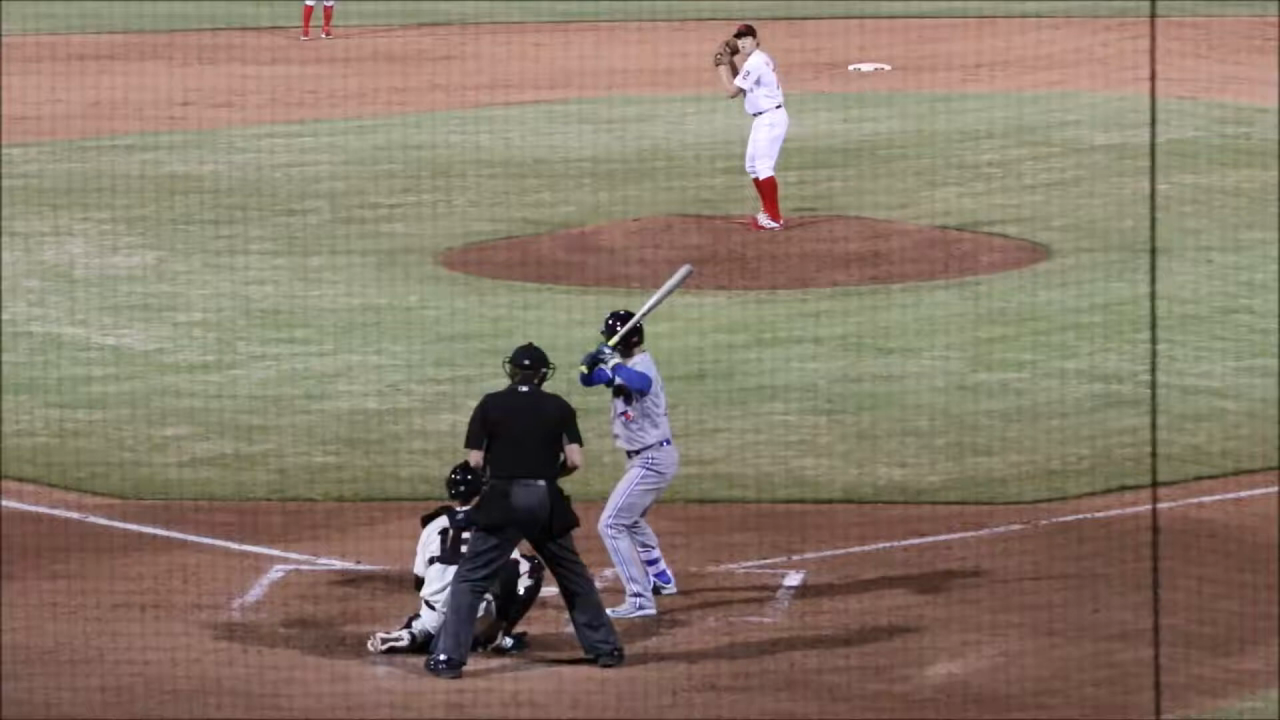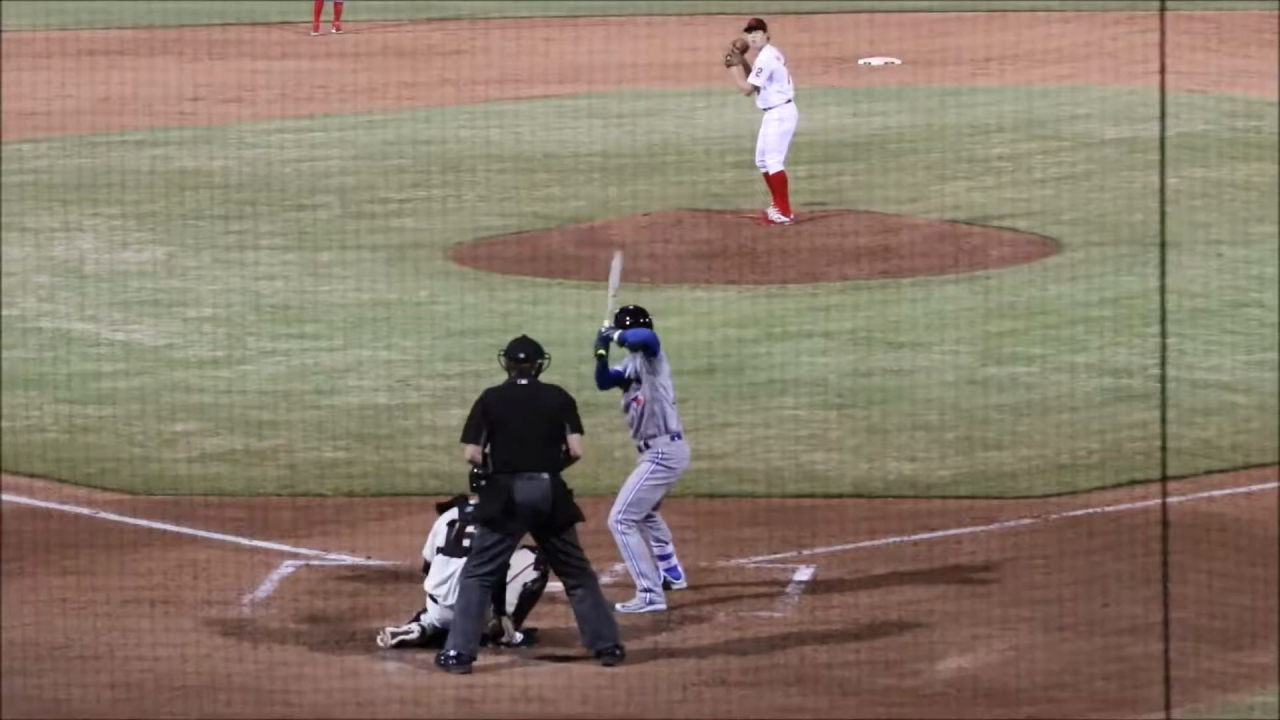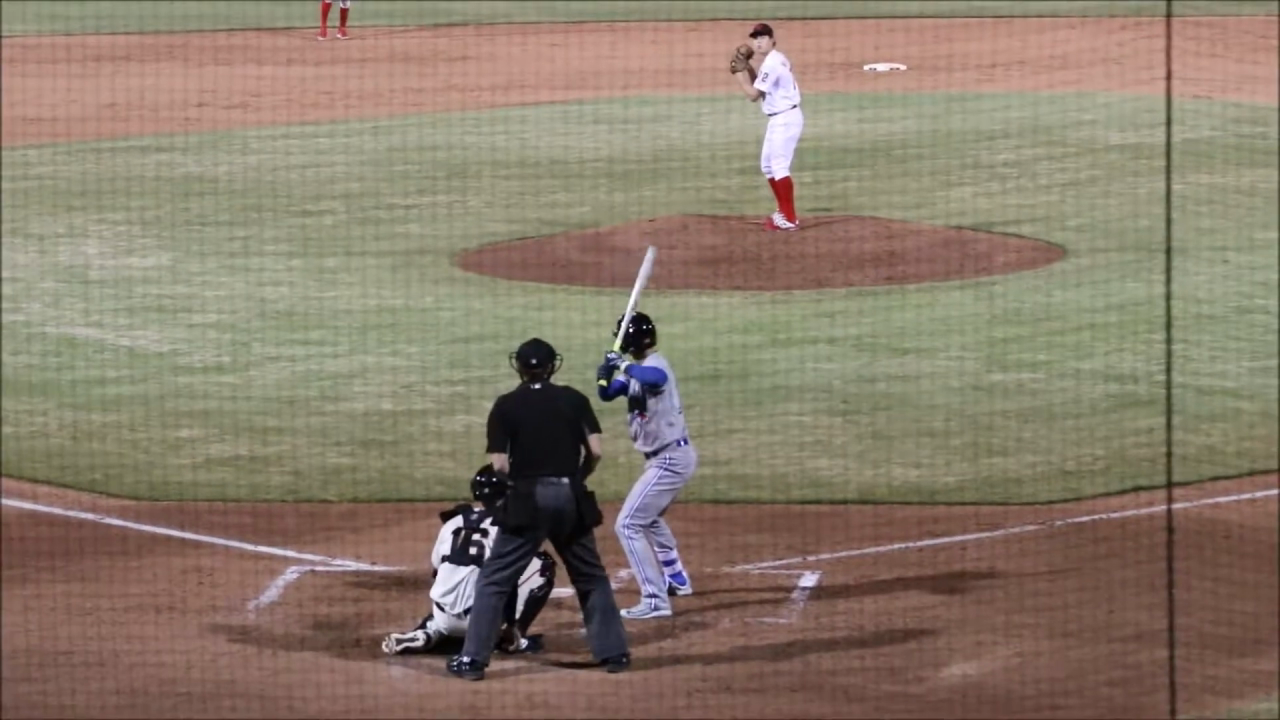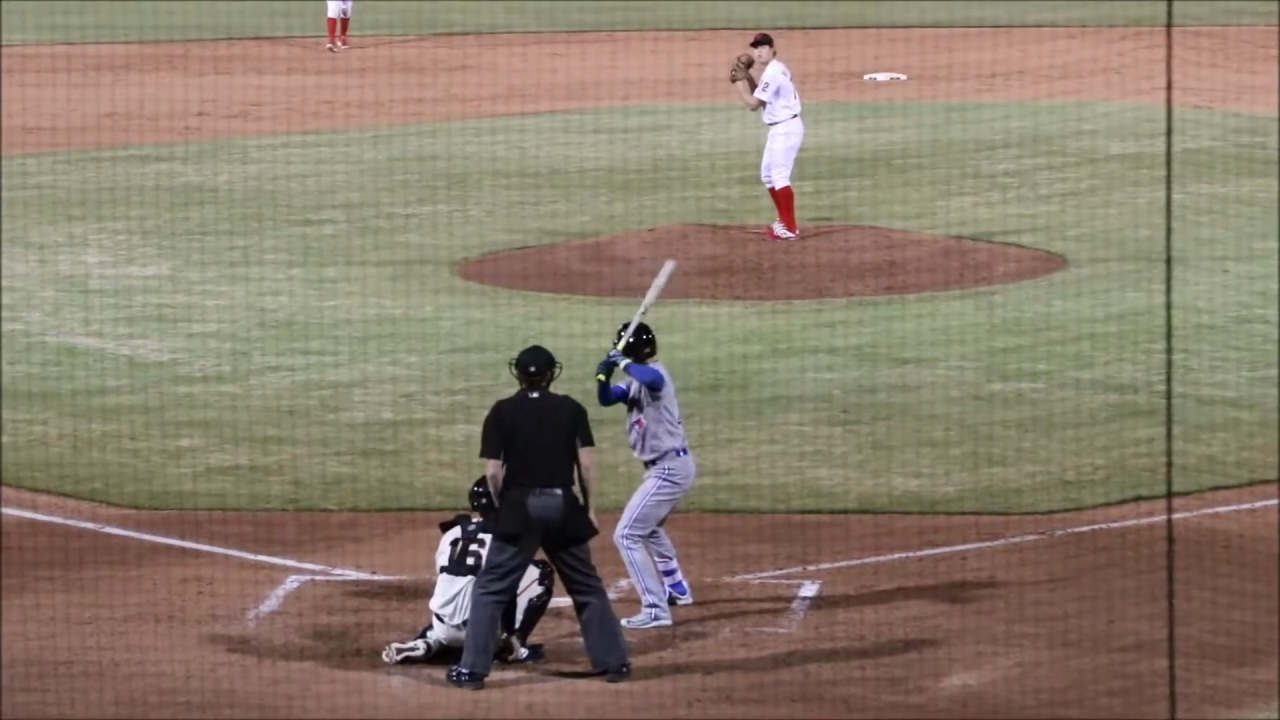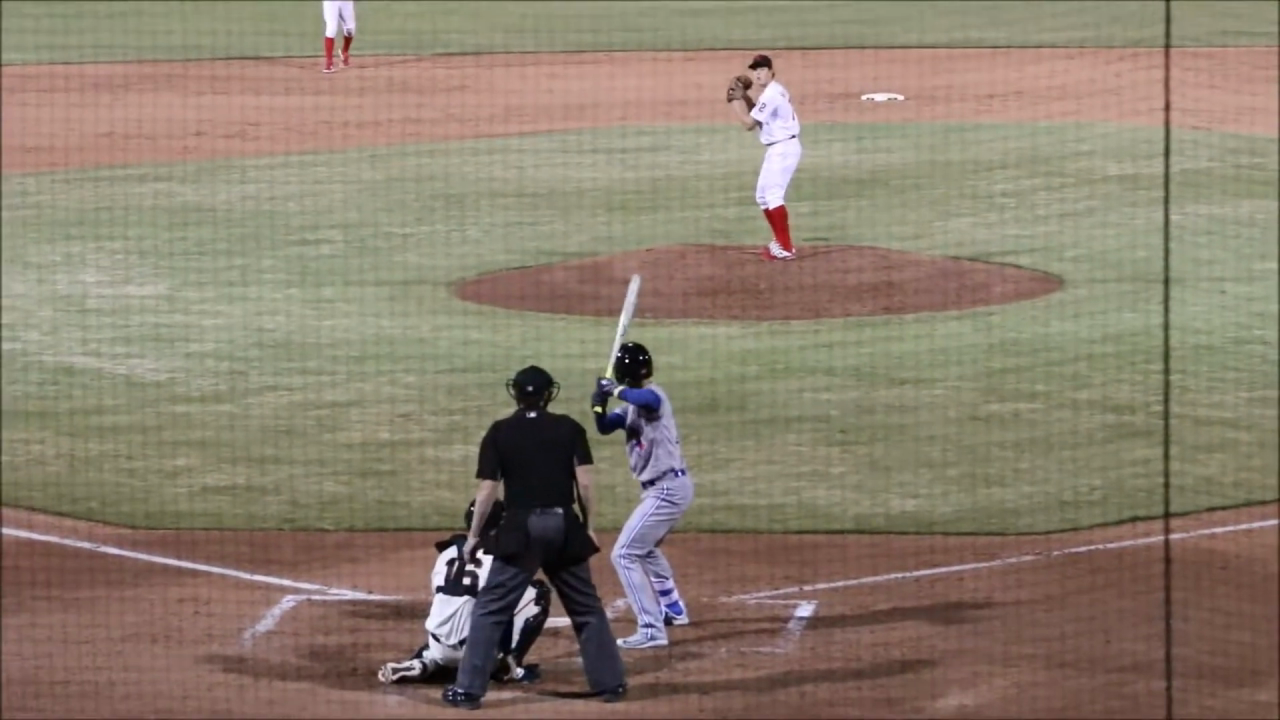
dt=0.3s
person 1, frame 1
left shoulder: (490, 404)
right shoulder: (559, 407)
left elbow: (475, 461)
right elbow: (574, 461)
left hip: (502, 500)
right hip: (546, 500)
left knee: (470, 579)
right knee: (575, 577)
left ankle: (448, 657)
right ankle: (606, 648)
person 1, frame 2
left shoulder: (490, 398)
right shoulder: (559, 397)
left elbow: (471, 455)
right elbow: (576, 451)
left hip: (505, 495)
right hip: (549, 493)
left knee: (477, 574)
right knee: (578, 573)
left ankle: (459, 653)
right ankle: (608, 646)
person 1, frame 3
left shoulder: (505, 405)
right shoulder: (574, 399)
left elbow: (499, 465)
right elbow: (595, 451)
left hip: (527, 499)
right hip: (569, 496)
left knee: (495, 580)
right knee: (591, 578)
left ankle: (472, 659)
right ankle: (614, 653)
person 1, frame 4
left shoulder: (501, 411)
right shoulder: (571, 409)
left elbow: (493, 471)
right elbow: (585, 464)
left wrist: (503, 506)
right wrist: (588, 507)
left hip: (520, 507)
right hip: (562, 506)
left knee: (490, 590)
right knee: (588, 588)
left ankle: (472, 669)
right ankle: (613, 663)
person 1, frame 5
left shoulder: (499, 431)
right shoulder: (569, 428)
left elbow: (487, 490)
right elbow: (584, 482)
left wrist: (474, 535)
right wrist: (588, 525)
left hip: (520, 528)
right hip: (563, 525)
left knee: (490, 610)
right knee: (587, 608)
left ankle: (468, 689)
right ankle: (610, 683)
person 2, frame 1
left shoulder: (642, 365)
right shoulder: (623, 366)
left elbow: (641, 385)
right elbow: (588, 380)
left wrist: (613, 361)
right wrist: (591, 361)
left hip: (652, 458)
right hip: (651, 457)
left knee: (611, 524)
right knee: (630, 519)
left ankle: (640, 599)
right ankle: (661, 578)
person 2, frame 2
left shoulder: (650, 353)
right shoulder: (633, 361)
left elbow: (648, 336)
right elbow: (604, 383)
left wrist: (616, 335)
right wrist: (602, 353)
left hip: (662, 452)
right hip: (664, 450)
left knee: (621, 519)
right knee: (645, 513)
left ankle: (650, 595)
right ankle: (671, 573)
person 2, frame 3
left shoulder: (655, 364)
right shoulder: (638, 367)
left elbow: (656, 379)
right elbow: (606, 395)
left wrist: (623, 364)
right wrist: (605, 373)
left hip: (670, 458)
right hip: (671, 456)
left knee: (628, 525)
right knee: (648, 518)
left ankle: (655, 600)
right ankle: (676, 579)
person 2, frame 4
left shoulder: (653, 372)
right shoulder: (637, 378)
left elbow: (653, 380)
right elbow: (606, 399)
left wrist: (623, 363)
right wrist: (604, 373)
left hip: (668, 468)
right hip: (671, 466)
left knee: (627, 534)
right knee: (648, 528)
left ankle: (655, 609)
right ankle: (676, 589)
person 2, frame 5
left shoulder: (650, 393)
right shoulder: (633, 401)
left elbow: (649, 399)
right elbow: (605, 427)
left wrist: (615, 390)
right wrist: (600, 403)
left hip: (667, 488)
right hip: (667, 487)
left knee: (624, 554)
right knee: (645, 548)
left ankle: (652, 629)
right ankle: (673, 609)
person 3, frame 1
left shoulder: (754, 62)
right shoulder: (758, 59)
left elbow: (732, 91)
right elbow: (741, 83)
left wrist: (721, 66)
right wrist: (729, 62)
left hip: (771, 119)
right hip: (763, 119)
left knee: (764, 166)
right knee: (752, 165)
left ankle: (775, 218)
right ankle: (768, 212)
person 3, frame 2
left shoulder: (765, 58)
right shoulder: (769, 54)
left elbow: (747, 89)
right elbow: (754, 80)
left wrist: (733, 67)
right wrist: (740, 61)
left hip: (780, 114)
right hip: (774, 114)
left knee: (773, 161)
right knee: (763, 160)
left ankle: (785, 213)
right ankle: (778, 206)
person 3, frame 3
left shoulder: (771, 63)
right shoulder: (774, 60)
left elbow: (753, 94)
right elbow: (760, 86)
left wrist: (739, 72)
right wrist: (746, 67)
left hip: (785, 119)
right hip: (779, 119)
left knee: (779, 167)
right knee: (768, 165)
left ankle: (790, 218)
right ankle: (783, 212)
person 3, frame 4
left shoulder: (772, 72)
right shoulder: (774, 69)
left elbow: (753, 104)
right elbow: (760, 95)
left wrist: (738, 82)
right wrist: (746, 76)
left hip: (786, 128)
right hip: (779, 129)
left knee: (779, 176)
right knee: (768, 175)
left ankle: (790, 228)
right ankle: (783, 221)
person 3, frame 5
left shoulder: (771, 94)
right shoulder: (773, 91)
left elbow: (749, 124)
right elbow: (757, 115)
left wrist: (734, 102)
right wrist: (743, 97)
left hip: (784, 148)
right hip: (780, 148)
left knee: (774, 197)
right knee: (766, 195)
left ankle: (786, 248)
right ankle: (780, 241)
person 4, frame 1
left shoulder: (433, 525)
left elbow: (419, 581)
right elbow: (509, 570)
right wrist: (503, 620)
left hip: (434, 618)
right hip: (474, 616)
right knee: (531, 567)
left ankle: (413, 633)
right ankle: (495, 636)
person 4, frame 2
left shoulder: (447, 516)
left elbow: (428, 567)
right wrist: (502, 616)
left hip: (440, 612)
right knee: (535, 559)
left ankle: (423, 627)
right ankle: (506, 632)
person 4, frame 3
left shoulder: (451, 524)
right wrist: (512, 625)
left hip: (445, 618)
right knee: (543, 564)
left ankle: (428, 632)
right ankle: (513, 636)
person 4, frame 4
left shoulder: (450, 534)
right wrist: (511, 636)
left hip: (444, 628)
right knee: (541, 574)
left ankle: (428, 642)
right ankle: (512, 648)
person 4, frame 5
left shoulder: (446, 554)
right wrist: (508, 656)
left hip: (440, 648)
right knee: (538, 594)
left ankle: (424, 662)
right ankle: (509, 665)
